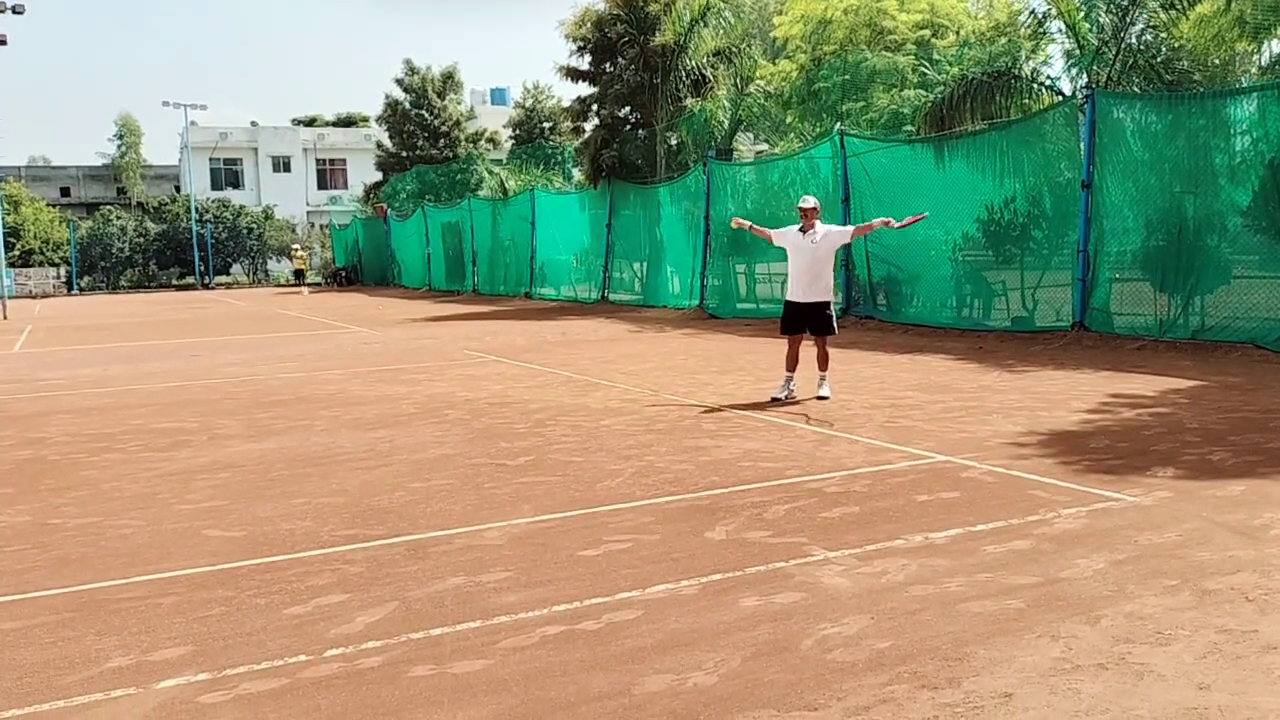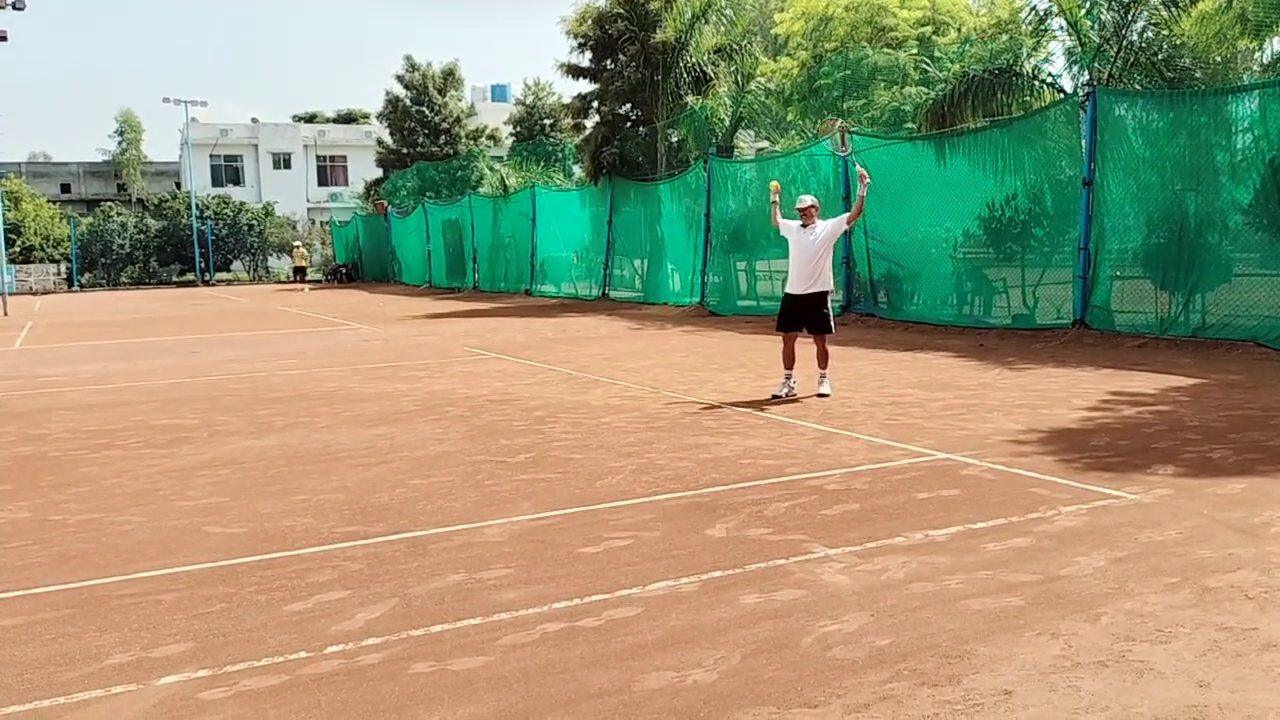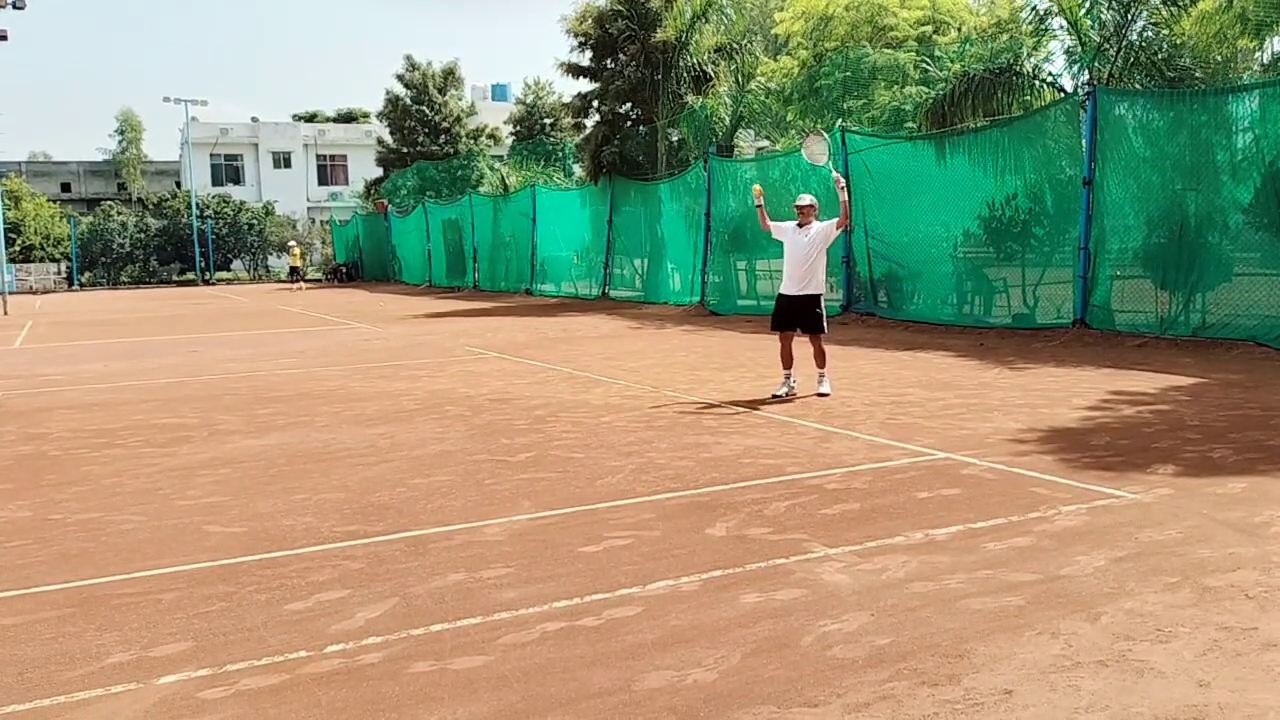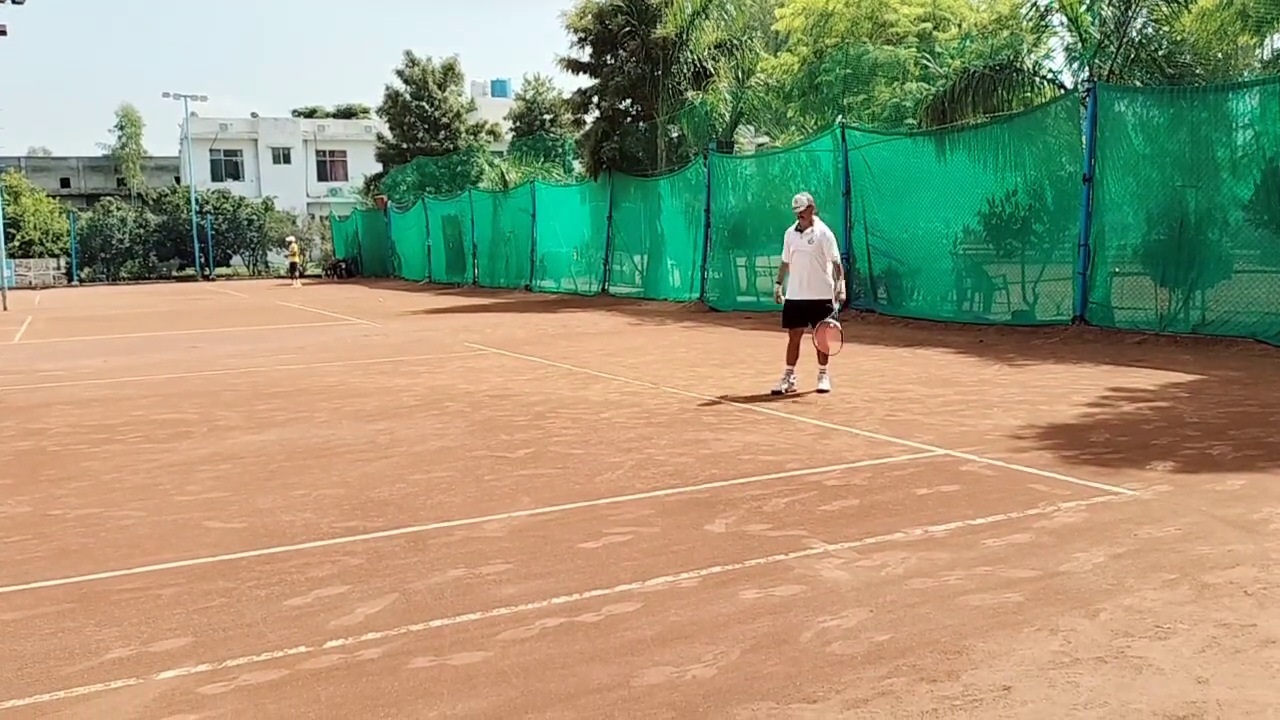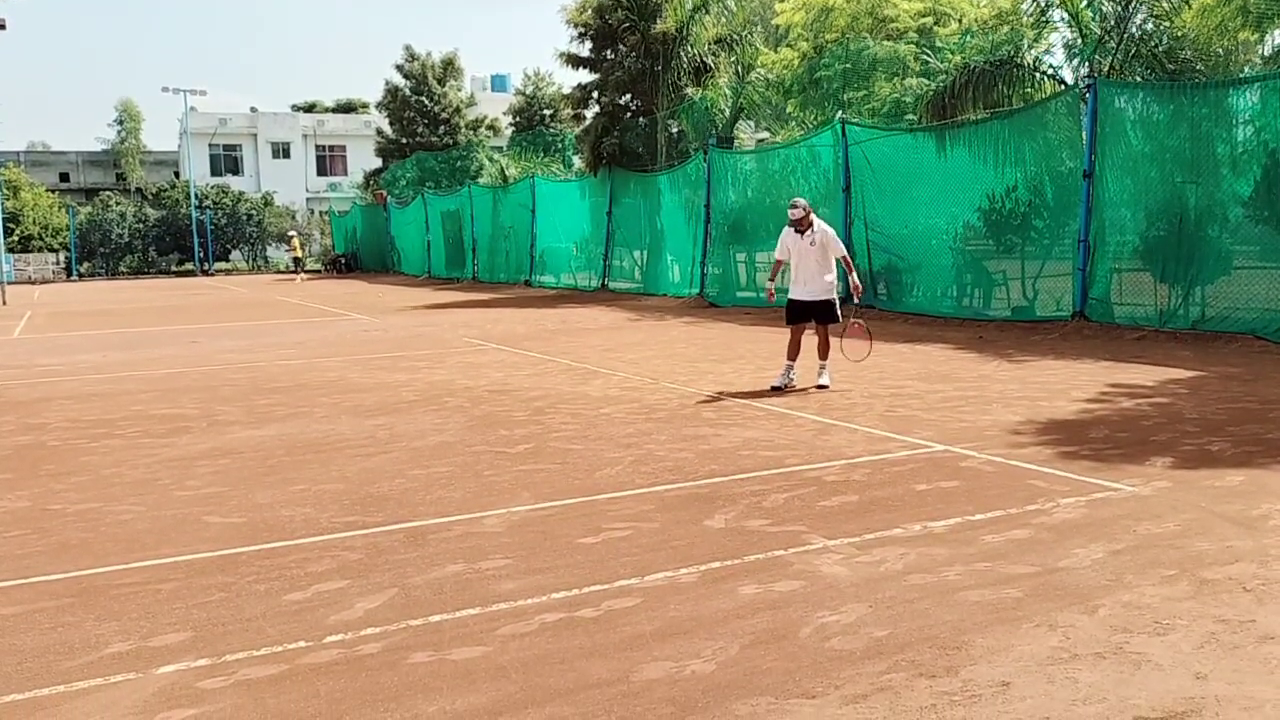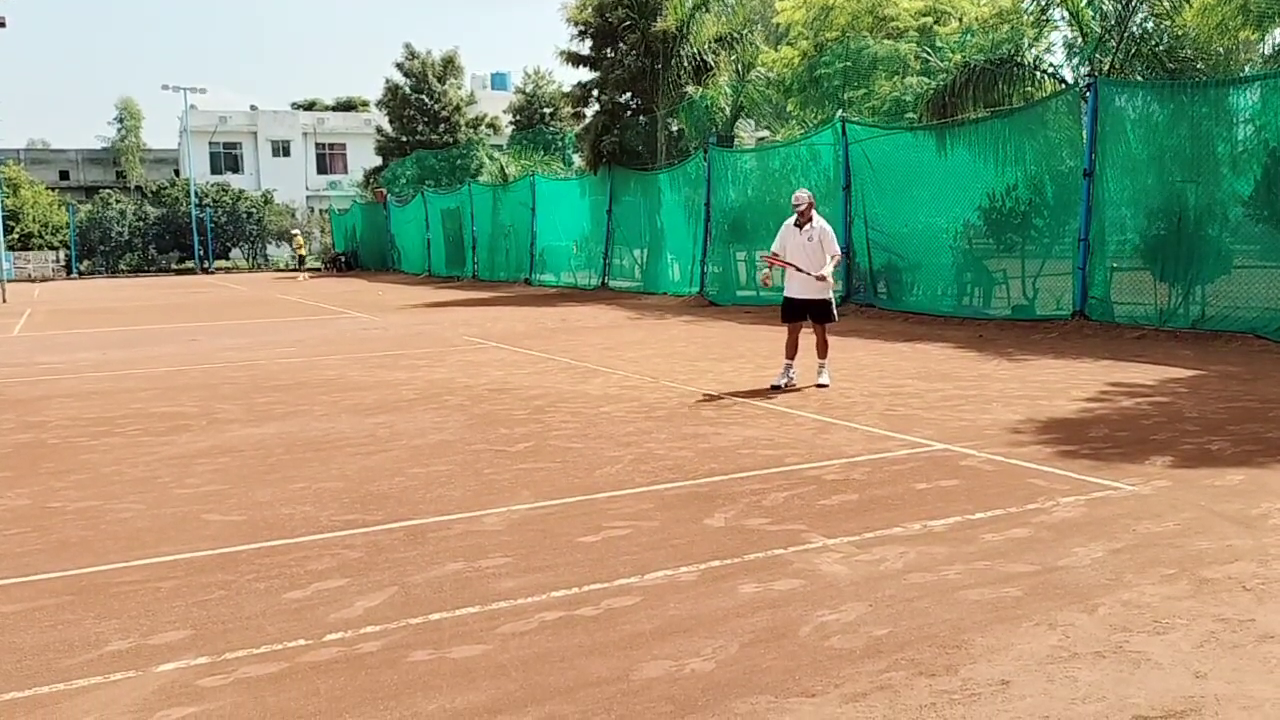
dt=0.5s
person 1, frame 1
left shoulder: (829, 233)
right shoulder: (791, 232)
left elbow: (856, 231)
right elbow: (768, 234)
left wrist: (878, 223)
right wrist: (748, 226)
left hip: (819, 299)
right hip: (794, 299)
left knee: (821, 343)
right knee: (793, 342)
left ankle: (823, 383)
right ankle: (788, 385)
person 1, frame 2
left shoulder: (829, 228)
right shoulder: (793, 228)
left elbow: (856, 213)
right elbow: (776, 221)
left wrist: (863, 187)
right wrist: (775, 197)
left hip: (817, 294)
right hip: (792, 293)
left knee: (820, 340)
right knee: (788, 339)
left ankle: (824, 380)
right ankle: (789, 382)
person 1, frame 3
left shoulder: (823, 230)
right shoulder: (788, 228)
left elbow: (845, 219)
right elbow: (765, 225)
left wrist: (842, 191)
right wrist: (759, 201)
left hip: (811, 295)
right hip: (787, 294)
left knee: (816, 340)
right knee: (785, 339)
left ankle: (823, 379)
right ankle: (788, 381)
person 1, frame 4
left shoulder: (823, 232)
right shoulder: (790, 233)
left elbow: (835, 262)
left wrist: (840, 285)
right wrist: (778, 285)
left hip: (820, 295)
right hip: (794, 295)
right knee: (794, 337)
left ankle: (823, 376)
right ankle: (789, 378)
person 1, frame 5
left shoulder: (824, 231)
right shoulder: (787, 233)
left elbow: (842, 255)
right elbow: (780, 259)
left wrist: (853, 277)
right wrist: (770, 282)
left hip: (823, 293)
right hip: (797, 294)
left knee: (822, 332)
right knee: (795, 333)
left ankle: (823, 372)
right ankle: (788, 373)
person 1, frame 6
left shoulder: (823, 228)
right shoulder: (787, 226)
left elbow: (836, 254)
right elbow: (777, 252)
left wrist: (827, 269)
right wrist: (768, 270)
left hip: (819, 291)
right hip: (793, 291)
left knee: (820, 331)
right knee: (792, 331)
left ankle: (823, 371)
right ankle: (788, 372)
